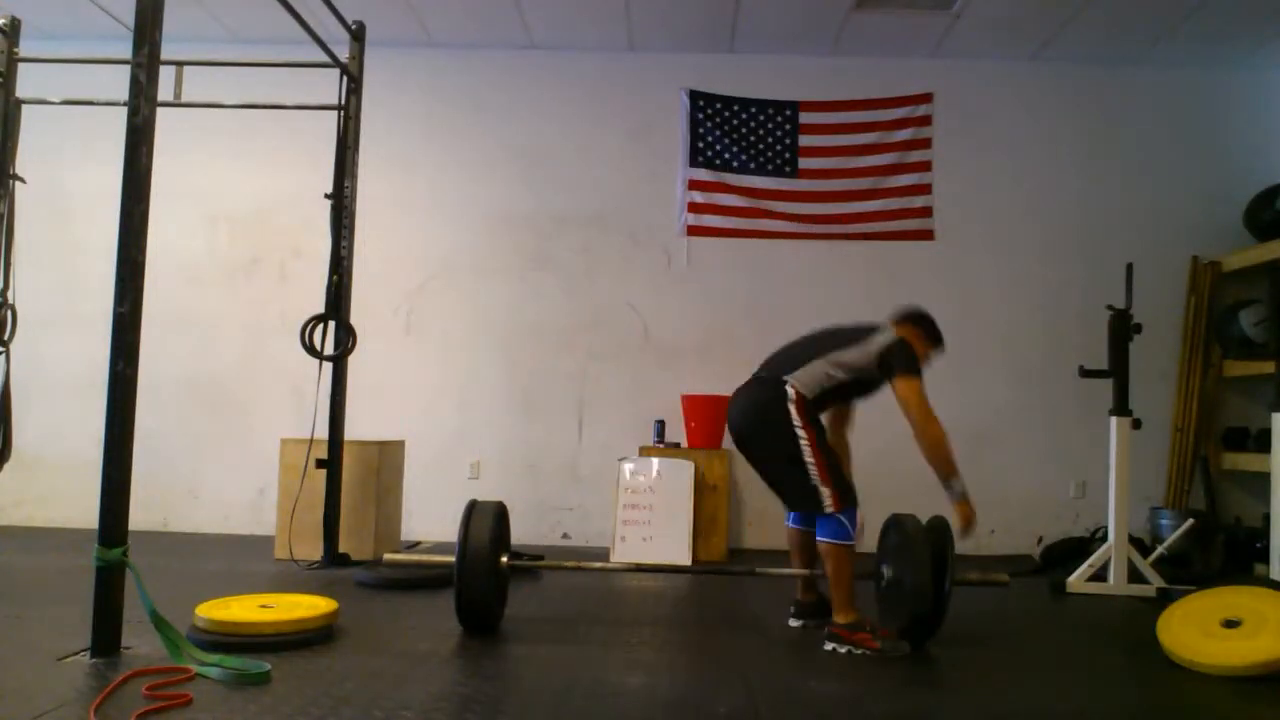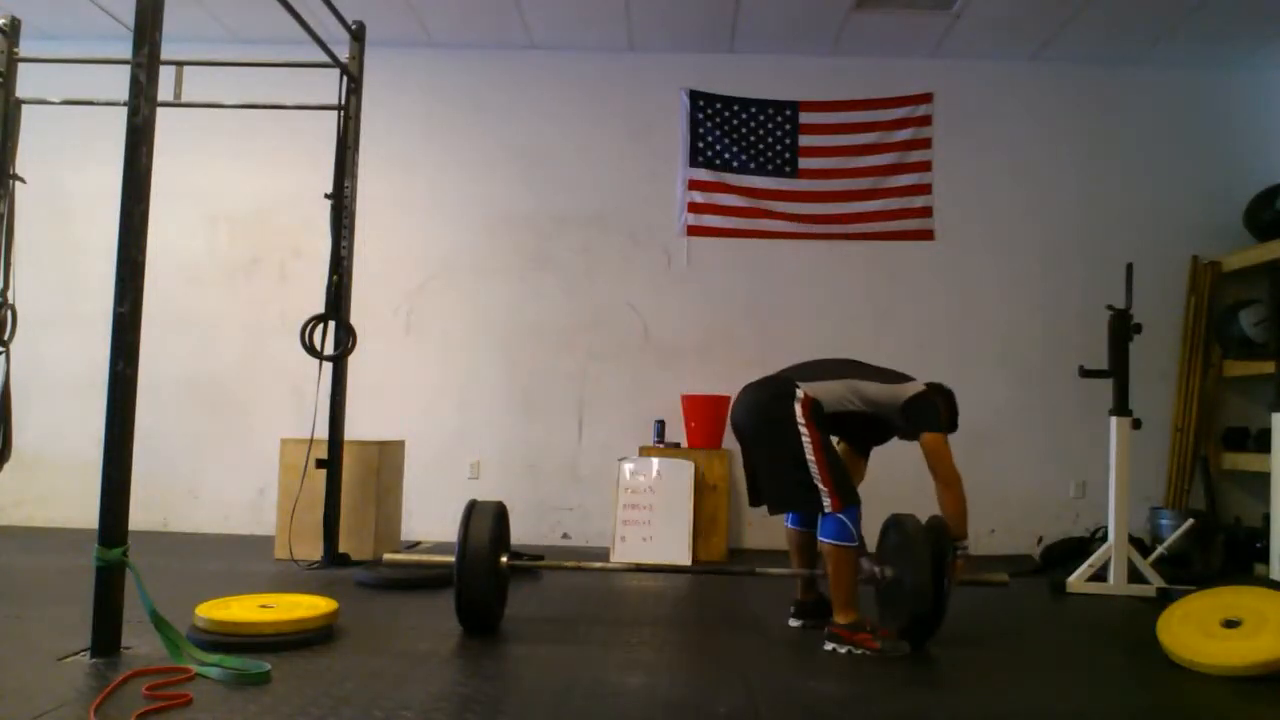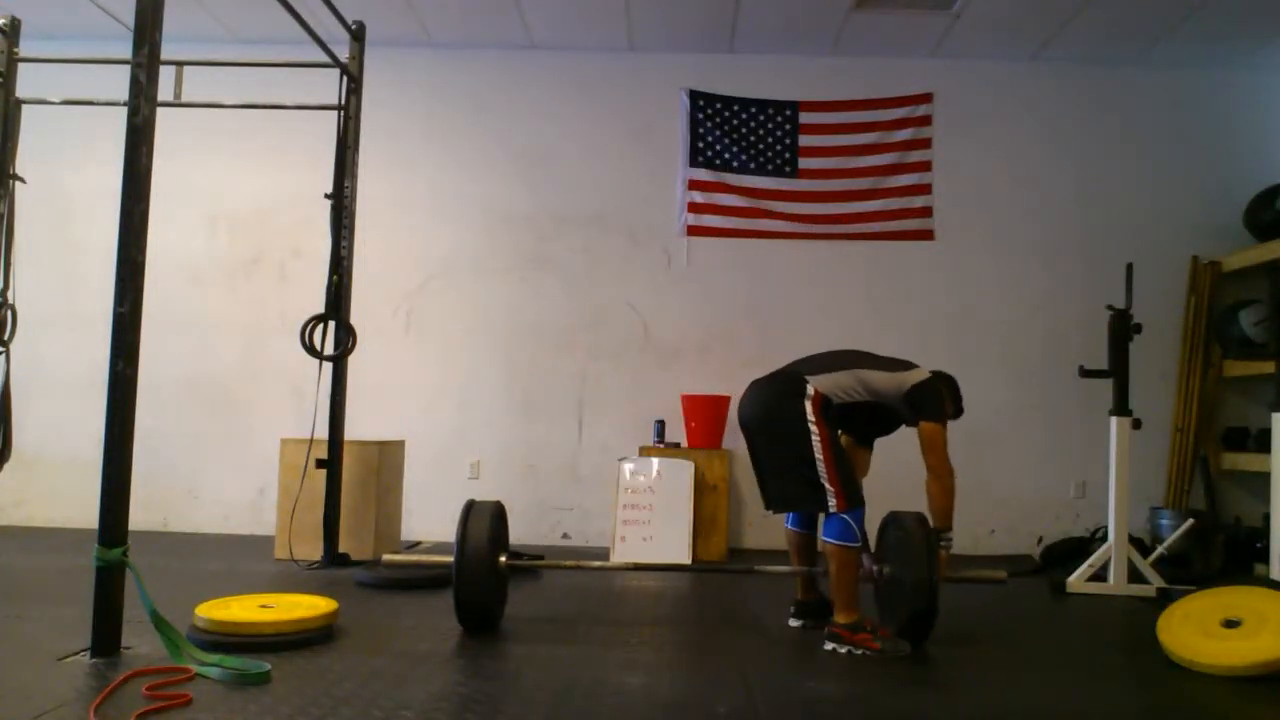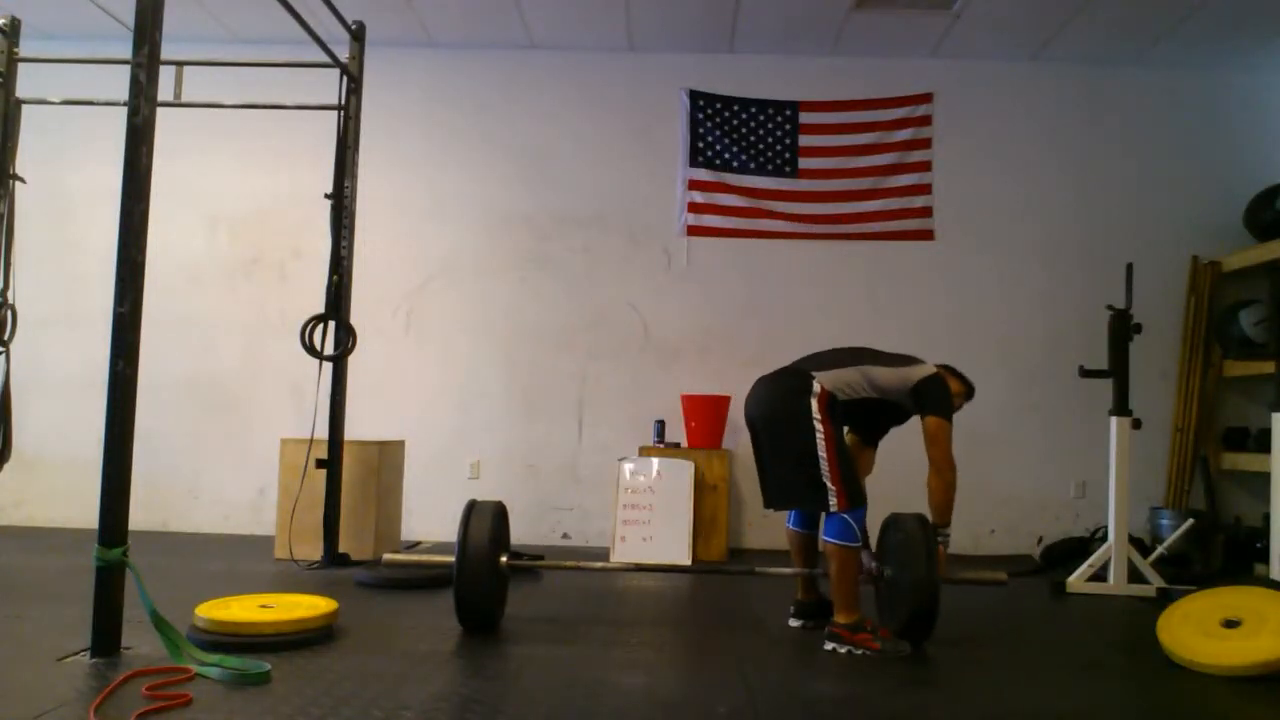
dt=0.3s
person 1, frame 1
left shoulder: (856, 343)
right shoulder: (896, 346)
left elbow: (837, 432)
right elbow: (925, 424)
left wrist: (840, 479)
right wrist: (957, 492)
left hip: (747, 404)
right hip: (777, 405)
left knee: (810, 501)
right knee: (837, 505)
left ankle: (806, 601)
right ankle: (845, 625)
person 1, frame 2
left shoulder: (871, 414)
right shoulder: (922, 399)
left elbow: (848, 480)
right elbow: (948, 482)
left wrist: (856, 552)
right wrist: (959, 548)
left hip: (751, 404)
right hip: (782, 409)
left knee: (804, 497)
right knee: (839, 505)
left ankle: (807, 602)
right ankle: (845, 626)
person 1, frame 3
left shoulder: (873, 406)
right shoulder: (926, 388)
left elbow: (852, 475)
right elbow: (940, 472)
left wrist: (859, 548)
right wrist: (941, 540)
left hip: (758, 400)
right hip: (791, 404)
left knee: (803, 499)
right knee: (843, 505)
left ankle: (807, 602)
right ankle: (846, 625)
person 1, frame 4
left shoulder: (881, 400)
right shoulder: (931, 382)
left elbow: (854, 471)
right elbow: (941, 468)
left wrist: (859, 546)
right wrist: (940, 536)
left hip: (765, 396)
right hip: (798, 401)
left knee: (804, 498)
right knee: (844, 506)
left ankle: (807, 602)
right ankle: (846, 626)
